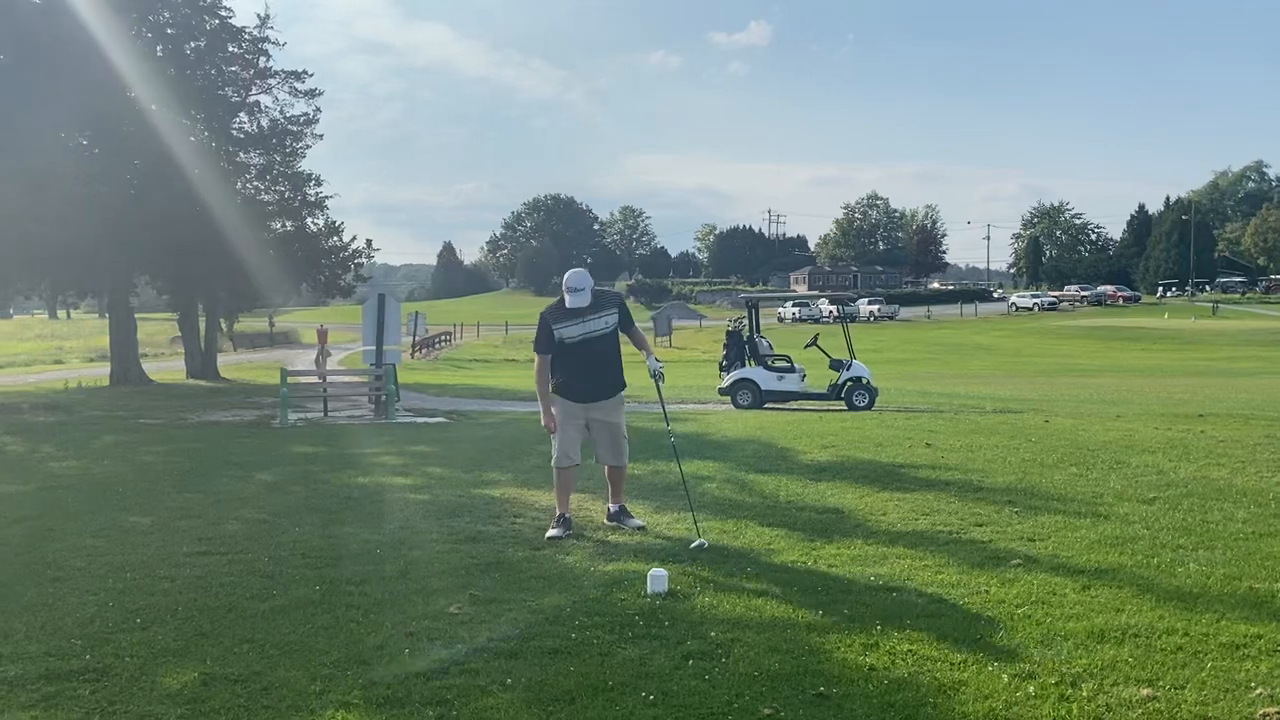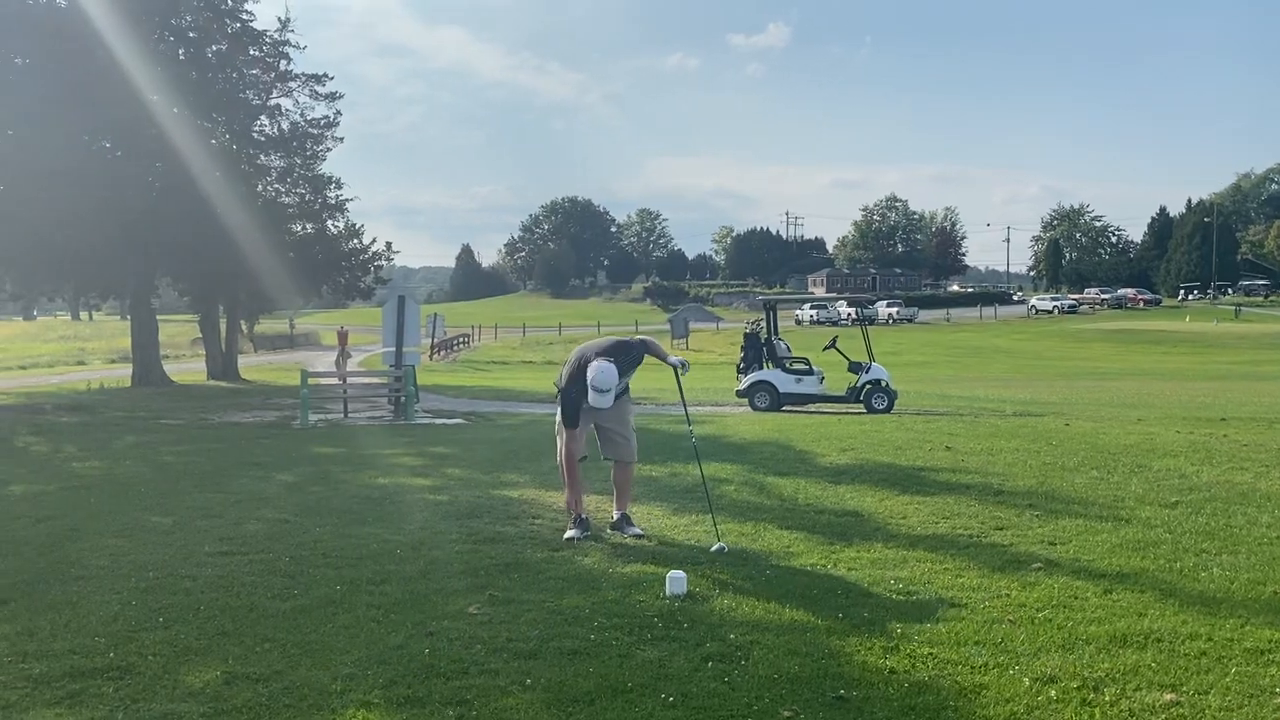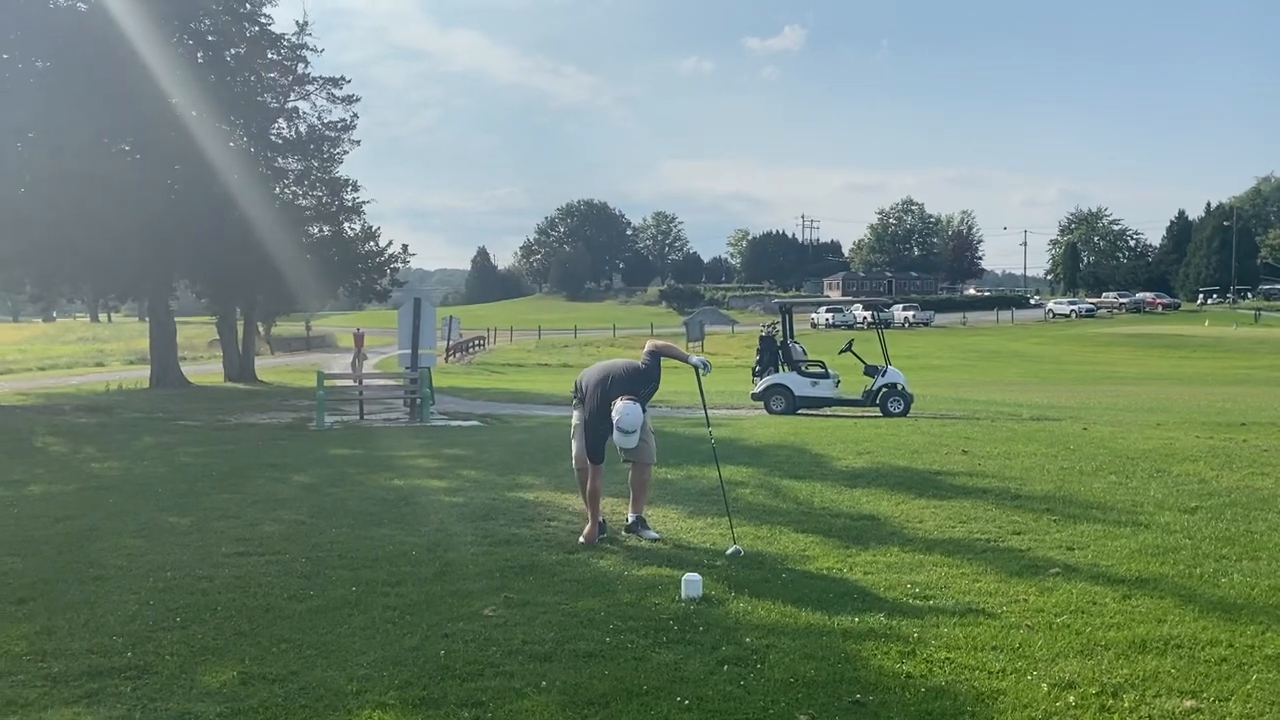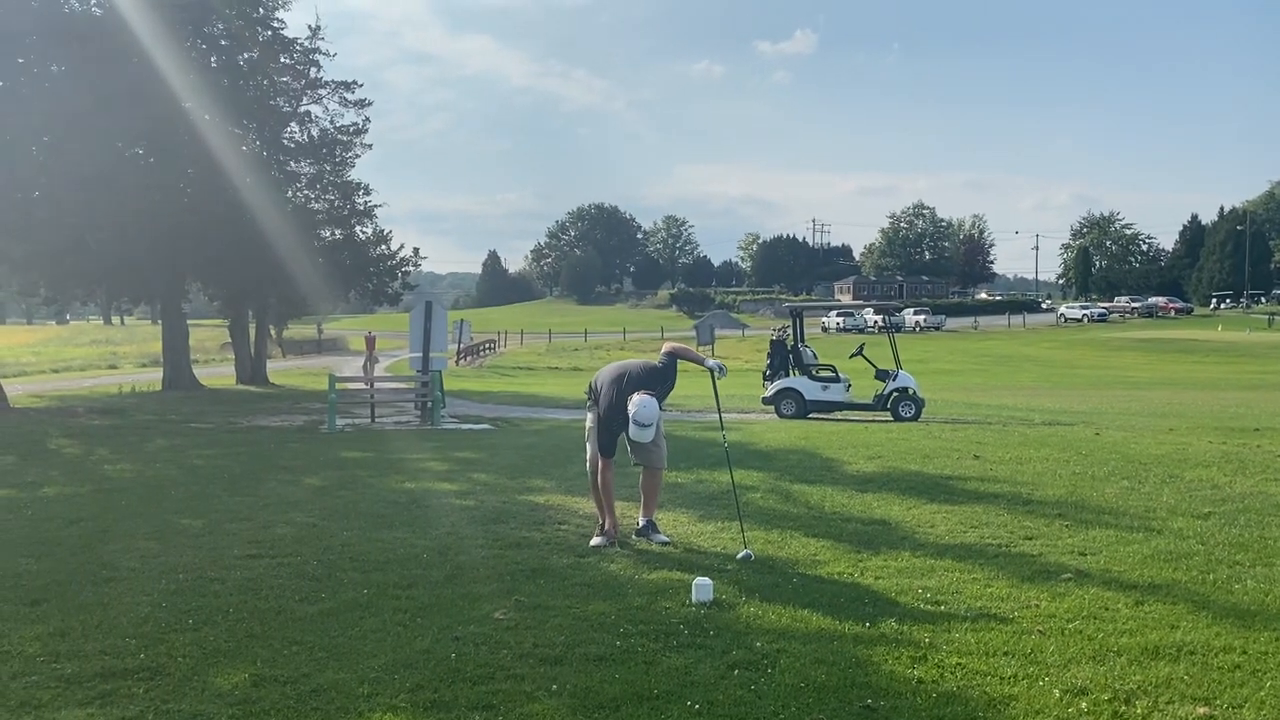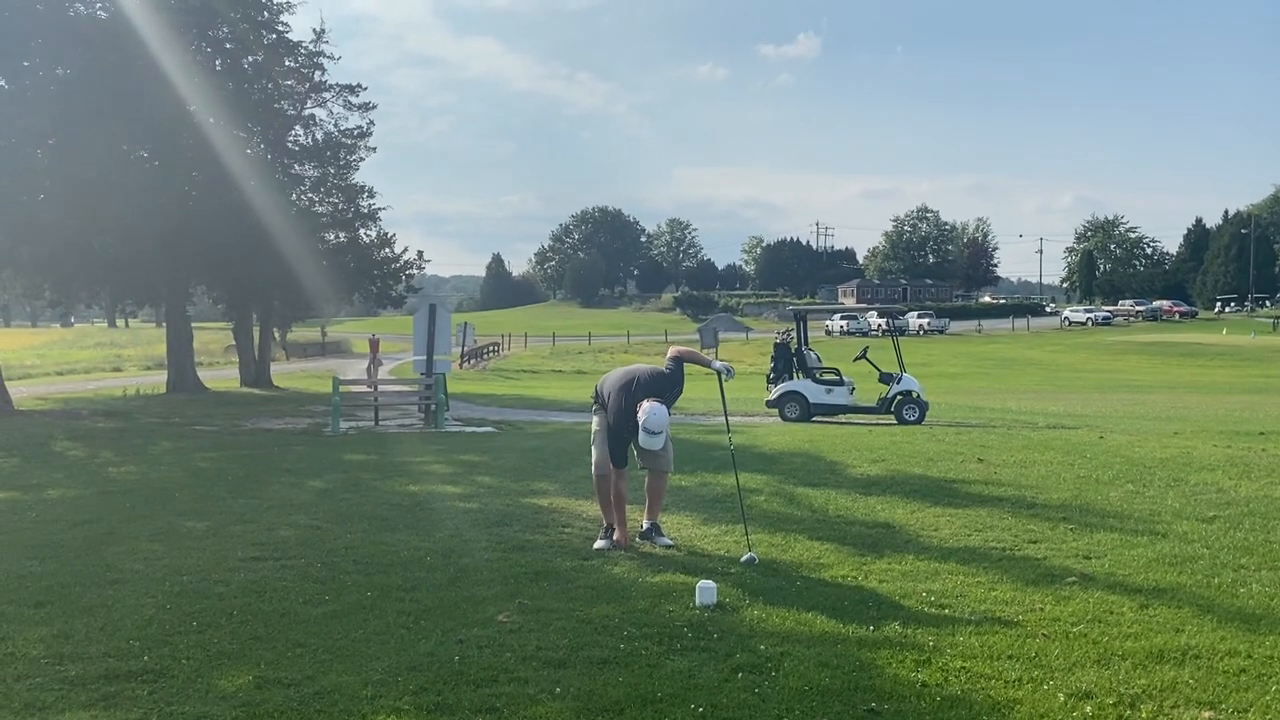
dt=0.5s
person 1, frame 1
left shoulder: (613, 301)
right shoulder: (551, 316)
left elbow: (632, 330)
right elbow: (542, 364)
left wrist: (650, 356)
right wrist: (545, 409)
left hip: (608, 396)
right hip: (567, 398)
left knee: (616, 456)
right knee: (564, 458)
left ankle: (617, 509)
right ankle: (562, 517)
person 1, frame 2
left shoulder: (627, 352)
right shoulder: (572, 387)
left elbow: (643, 340)
right elbow: (571, 439)
left wrist: (668, 358)
right wrist: (571, 488)
left hip: (618, 398)
right hip: (577, 402)
left knee: (626, 454)
right knee: (568, 455)
left ankle: (620, 516)
right ankle: (578, 518)
person 1, frame 3
left shoulder: (646, 378)
right shoulder: (596, 419)
left elbow: (651, 344)
right elbow: (595, 474)
left wrist: (689, 358)
right wrist: (592, 523)
left hip: (632, 393)
right hip: (587, 400)
left knee: (645, 456)
right knee: (582, 460)
left ankle: (635, 519)
right ankle: (597, 521)
person 1, frame 4
left shoulder: (662, 378)
right shoulder: (610, 416)
left elbow: (669, 346)
right elbow: (606, 468)
left wrist: (705, 361)
right wrist: (610, 517)
left hip: (645, 405)
right hip: (601, 401)
left knee: (656, 460)
right knee: (596, 463)
left ankle: (646, 522)
right ankle: (604, 523)
person 1, frame 5
left shoulder: (669, 384)
right shoulder: (620, 424)
left elbow: (675, 351)
right elbow: (619, 478)
left wrist: (712, 363)
right wrist: (621, 527)
right hip: (606, 404)
left knee: (662, 463)
right knee: (602, 467)
left ankle: (650, 525)
right ankle: (609, 527)
